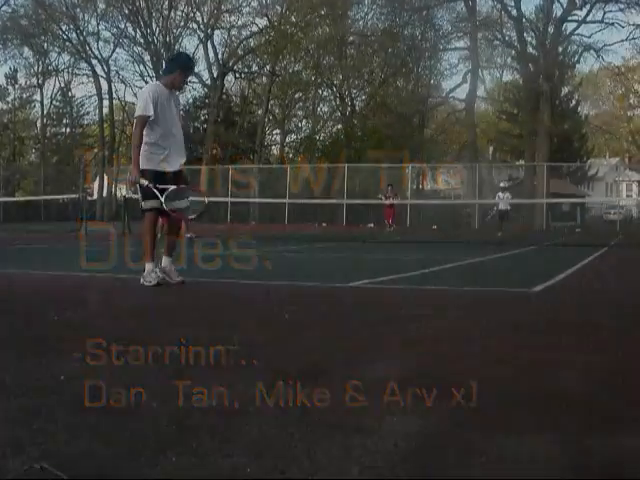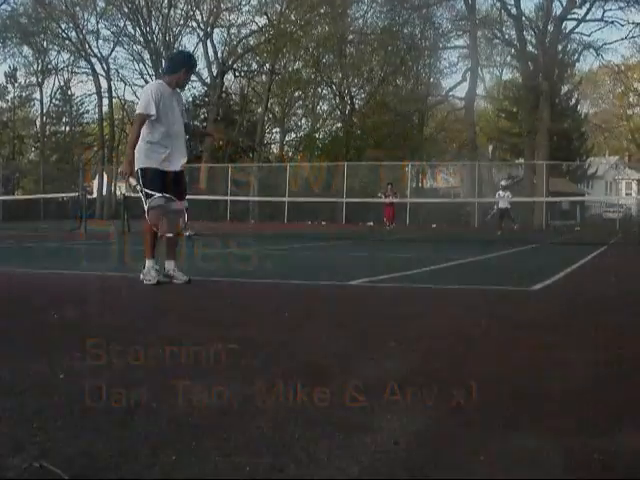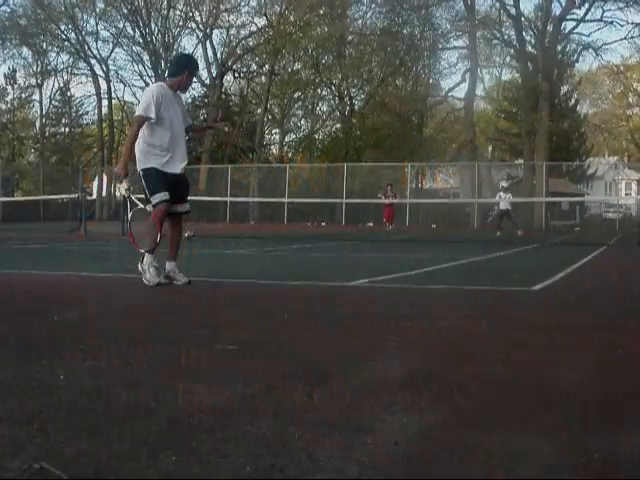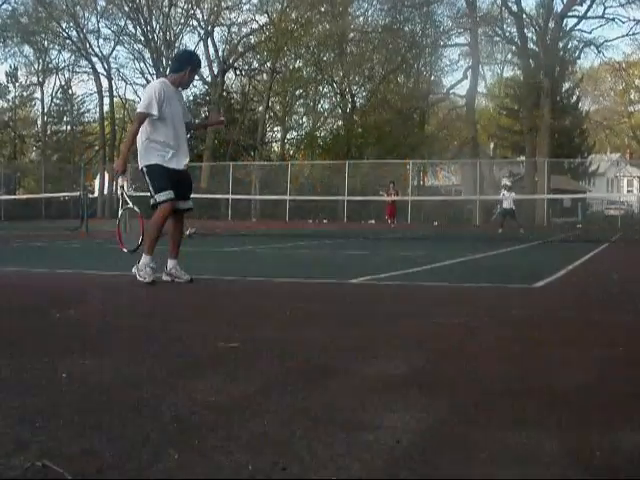
dt=0.1s
person 1, frame 1
left shoulder: (174, 97)
right shoulder: (151, 92)
right elbow: (138, 129)
right wrist: (135, 165)
left hip: (172, 166)
right hip: (150, 165)
left knee: (176, 214)
right knee: (152, 212)
left ankle: (166, 263)
right ankle: (149, 268)
person 1, frame 2
left shoulder: (176, 96)
right shoulder: (154, 90)
right elbow: (137, 125)
left wrist: (206, 134)
right wrist: (128, 160)
left hip: (173, 165)
right hip: (151, 162)
left ankle: (170, 266)
right ankle: (149, 265)
person 1, frame 3
left shoulder: (177, 99)
right shoulder: (155, 92)
left elbow: (188, 128)
right elbow: (135, 127)
left wrist: (212, 126)
right wrist: (123, 161)
left hip: (175, 167)
right hip: (152, 163)
left knee: (177, 215)
right knee: (162, 208)
left ankle: (171, 268)
right ankle: (148, 259)
person 1, frame 4
left shoulder: (178, 94)
right shoulder: (158, 88)
right elbow: (137, 123)
left wrist: (210, 122)
right wrist: (122, 157)
left hip: (176, 163)
right hip: (154, 160)
left knee: (179, 211)
right knee: (166, 207)
left ankle: (173, 266)
right ankle: (144, 263)
